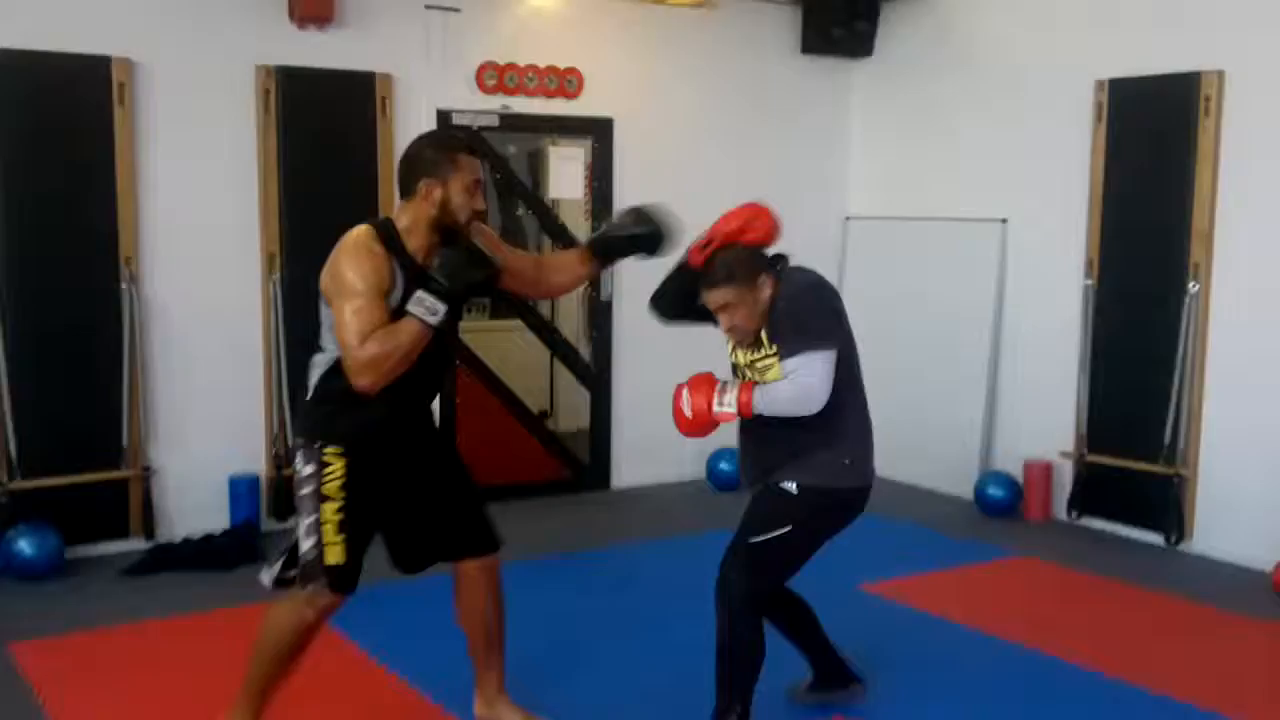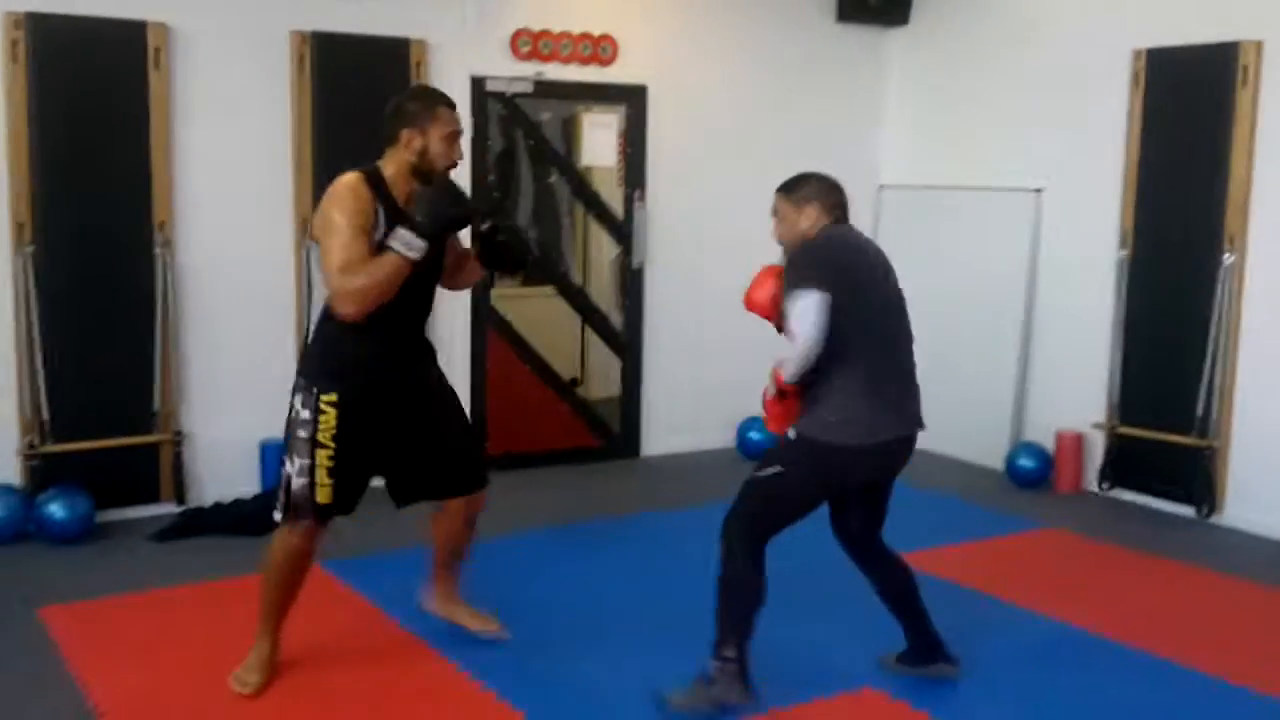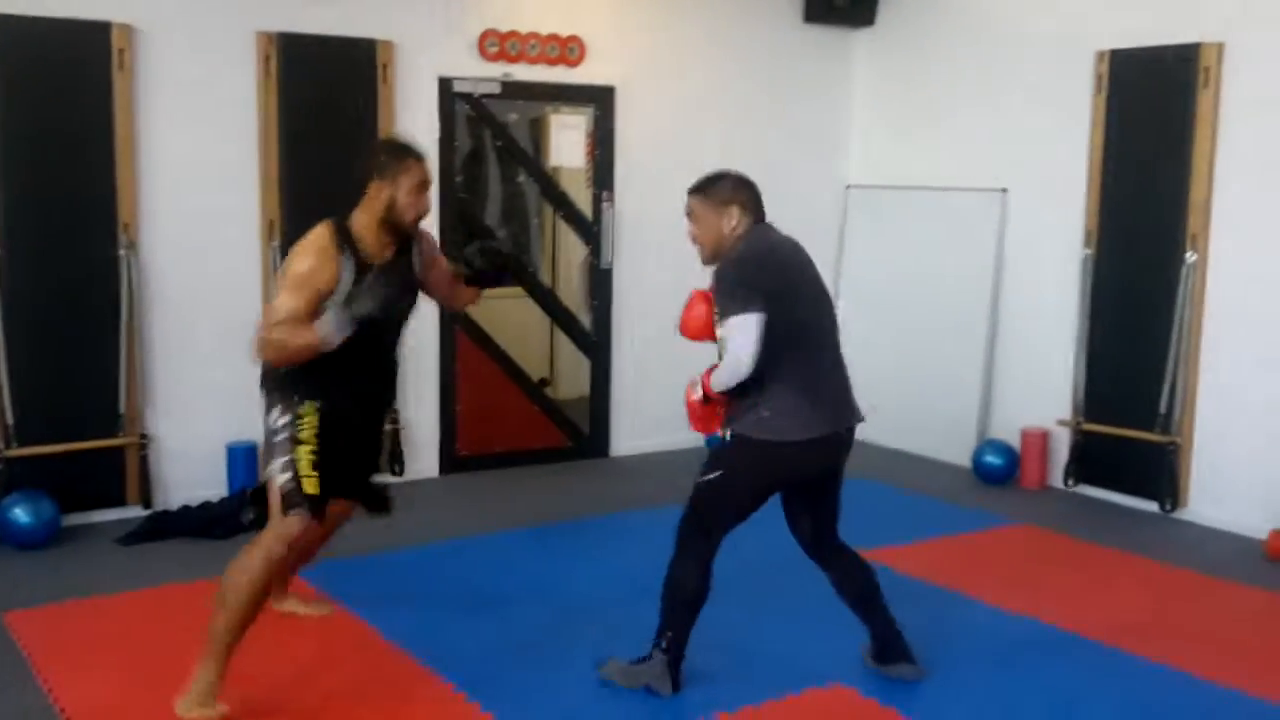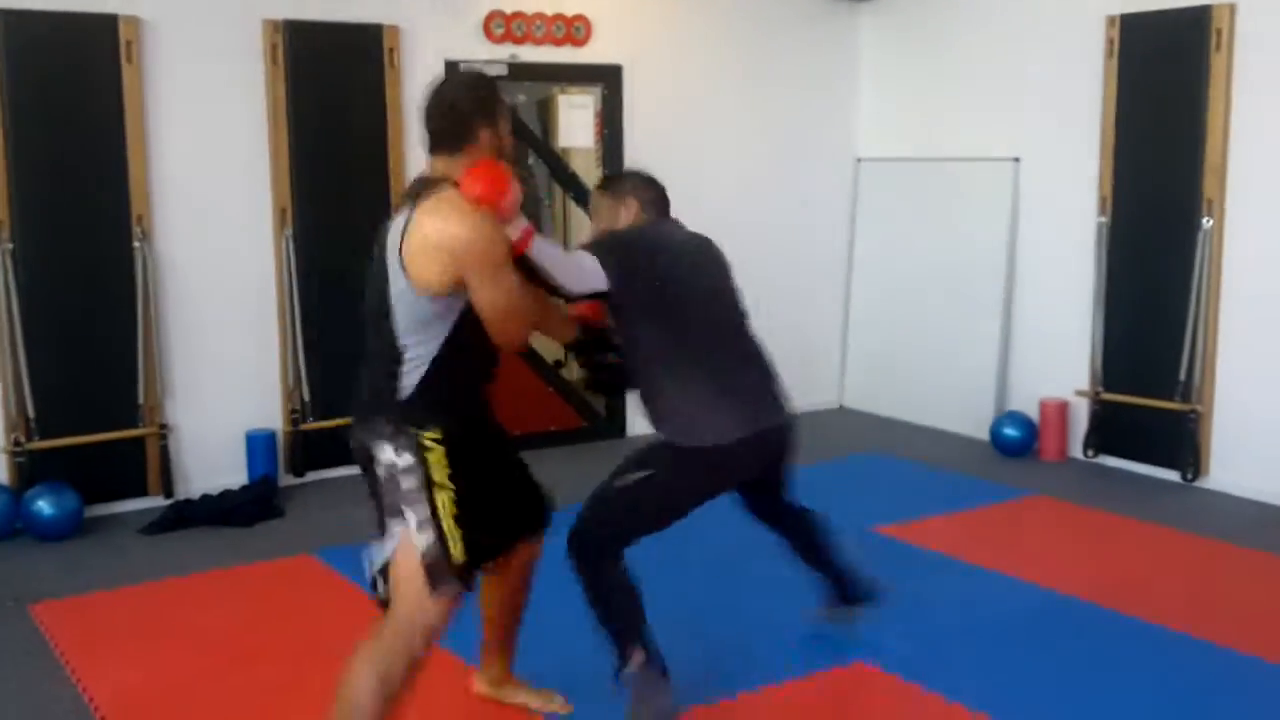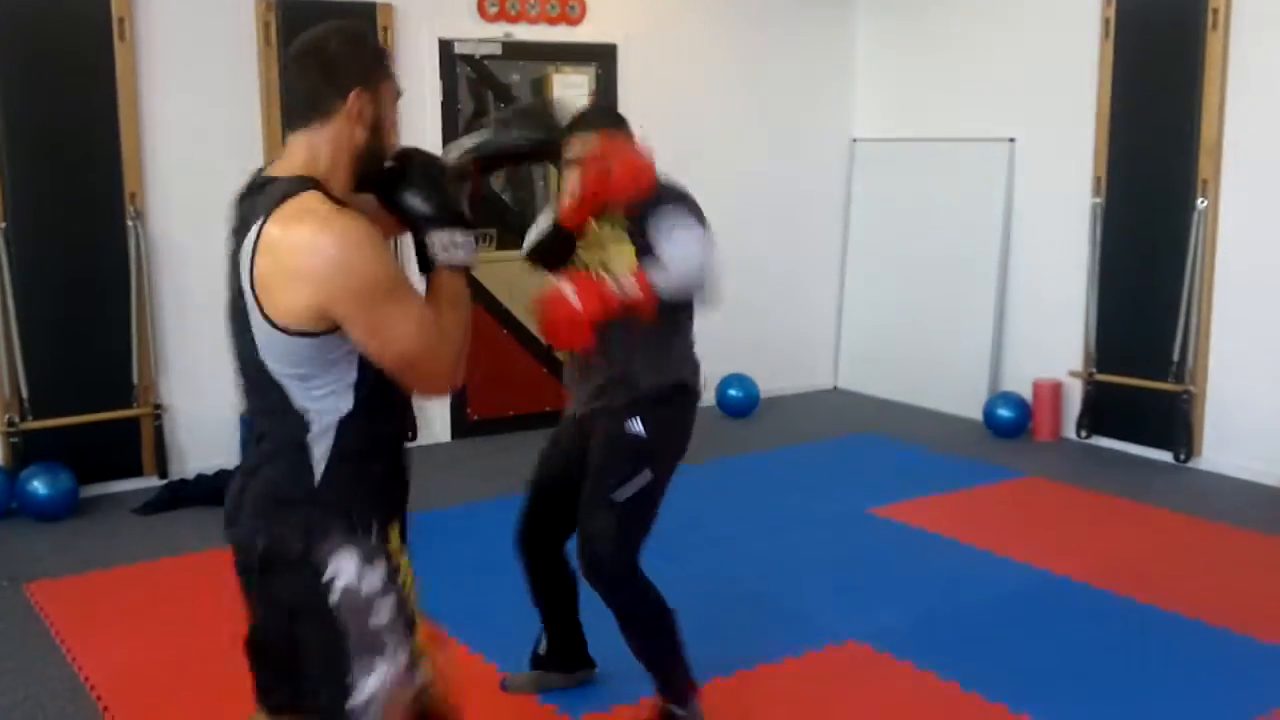
dt=0.5s
person 1, frame 1
left shoulder: (468, 244)
right shoulder: (361, 254)
left elbow: (541, 278)
right elbow: (366, 372)
left wrist: (608, 246)
right wrist: (435, 296)
left hip: (414, 436)
right hip: (342, 445)
left knee: (478, 561)
right knee: (316, 595)
person 1, frame 2
left shoulder: (428, 197)
right shoulder: (352, 196)
left elbow: (451, 272)
right elbow: (349, 297)
left wrist: (489, 257)
right wrist: (417, 235)
left hip: (411, 370)
right hip: (339, 383)
left knee: (466, 487)
right knee: (303, 523)
left ankle: (442, 592)
right ankle: (264, 643)
person 1, frame 3
left shoulder: (415, 248)
right shoulder: (325, 249)
left elbow: (451, 287)
right elbow: (272, 345)
left wrist: (477, 281)
right wrist: (351, 316)
left hip: (361, 403)
right hip: (307, 402)
left knee: (336, 505)
right knee: (291, 528)
left ankle: (275, 586)
person 1, frame 4
left shoulder: (429, 206)
right shoulder: (465, 224)
right elbow: (509, 330)
left wrist: (567, 322)
left hip: (450, 415)
right hip: (409, 431)
left knee: (521, 537)
right knee: (422, 612)
person 1, frame 5
left shoulder: (268, 199)
right shoulder: (333, 242)
left elbow: (383, 192)
right elbow: (439, 369)
right wrist: (445, 236)
left hip: (282, 512)
right hip: (325, 530)
person 2, frame 1
left shoulder: (806, 296)
right shoulder: (747, 298)
left elbow: (809, 393)
right elbow: (666, 304)
left wrist: (729, 398)
right wrist: (708, 253)
left hip: (825, 478)
right hip: (786, 475)
left knee: (738, 588)
right knee: (759, 585)
right ankle: (834, 675)
person 2, frame 2
left shoulder: (814, 255)
right shoulder: (865, 256)
left elbow: (807, 340)
left wrist: (781, 379)
right wrist: (782, 315)
left hip: (839, 435)
right hip: (891, 432)
left knee: (742, 531)
right knee: (861, 539)
left ankle: (728, 675)
right ankle: (929, 651)
person 2, frame 3
left shoulder: (740, 264)
right shoulder: (784, 253)
left elbow: (742, 361)
left wrist: (707, 385)
right wrist: (720, 322)
left hip: (773, 433)
right hip: (831, 428)
left knee: (698, 537)
right knee: (820, 539)
left ankle: (661, 665)
right ankle: (892, 649)
person 2, frame 4
left shoulder: (629, 244)
right shoulder: (696, 250)
left hip: (702, 442)
right hip: (766, 426)
left knee: (593, 539)
right knee: (775, 508)
left ankle: (643, 674)
right ankle: (847, 589)
person 2, frame 5
left shoulder: (663, 203)
right shoulder: (578, 208)
left elbow: (691, 264)
right elbow: (534, 250)
left wrist: (609, 291)
right wrist: (578, 203)
left hip: (649, 409)
right hip: (591, 408)
left knee: (606, 557)
right knee: (538, 536)
right ankle: (564, 658)
